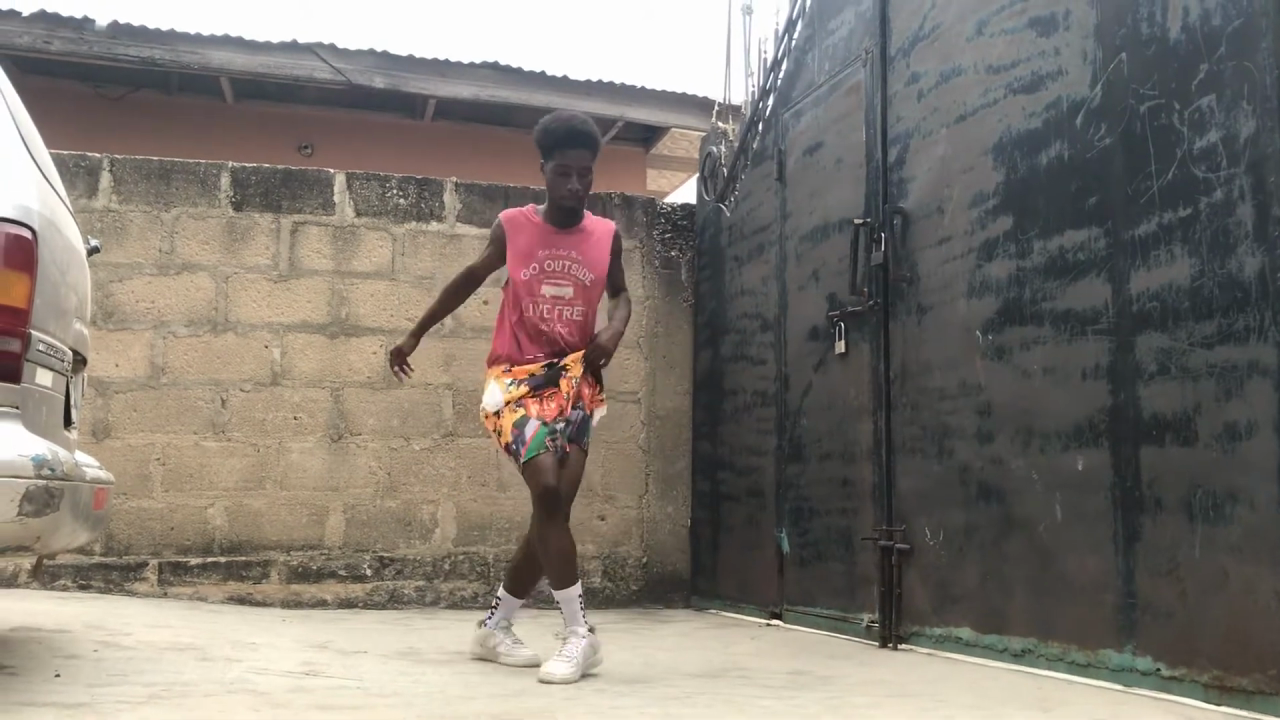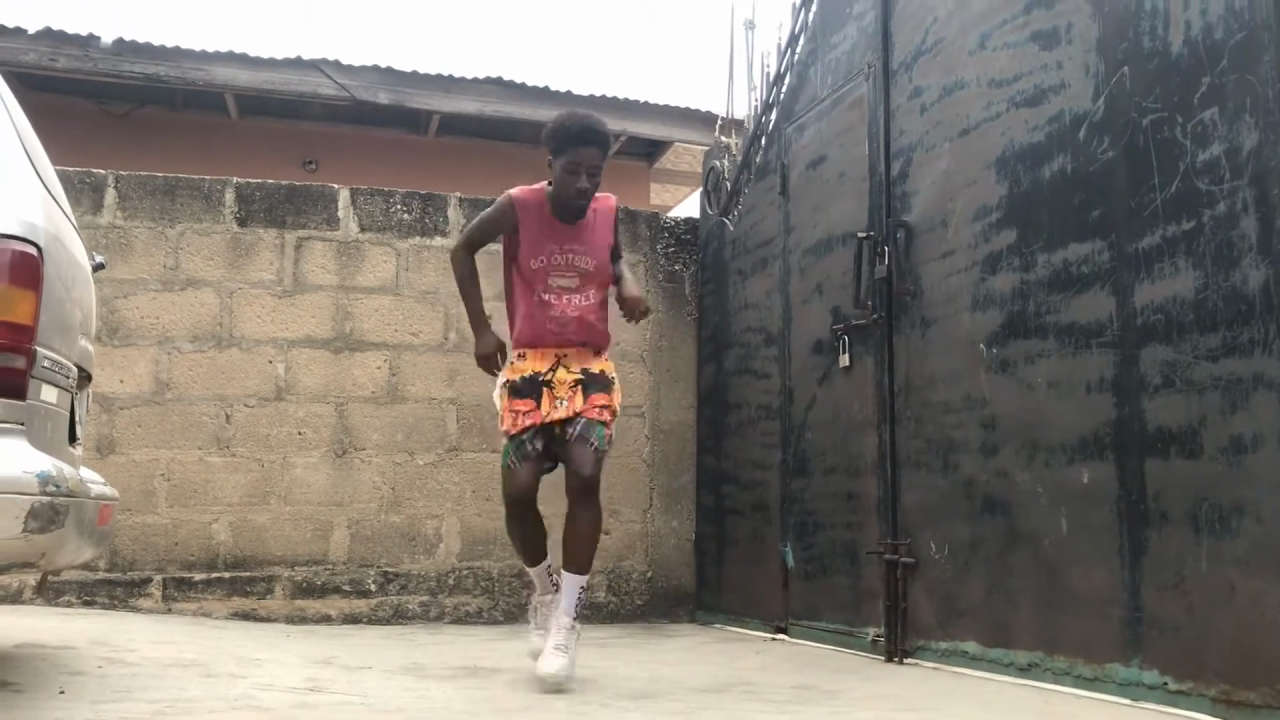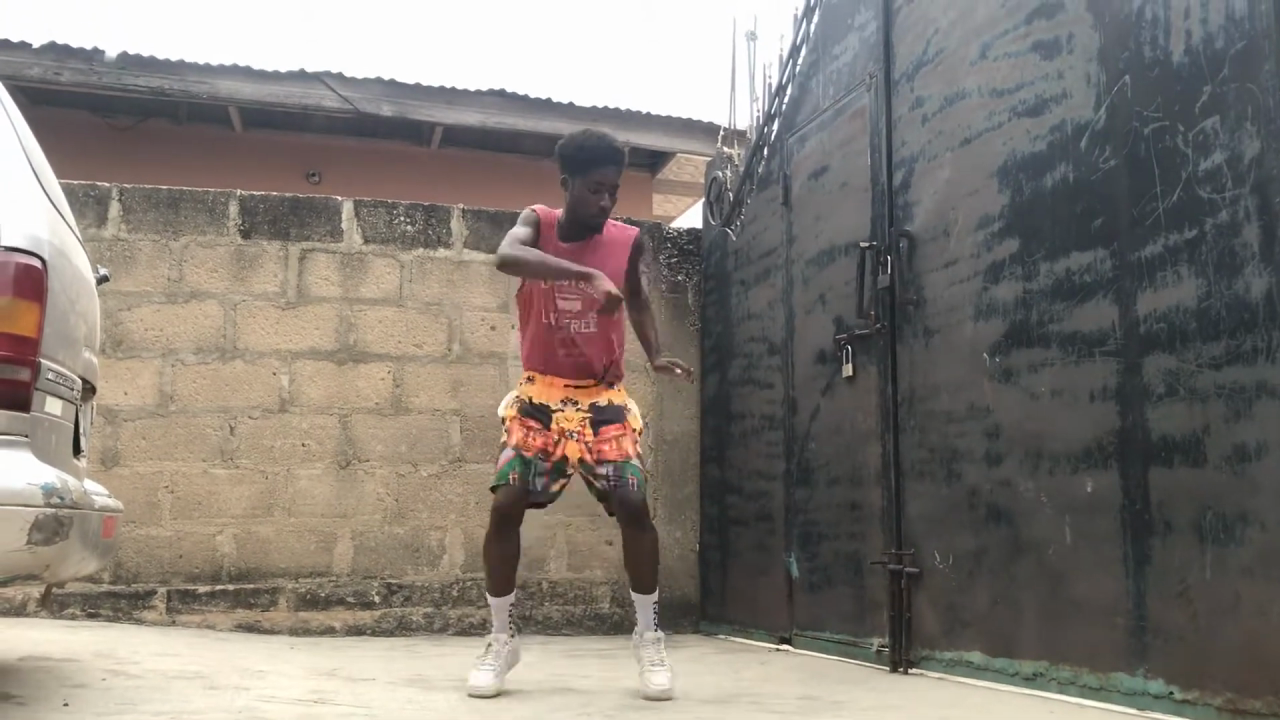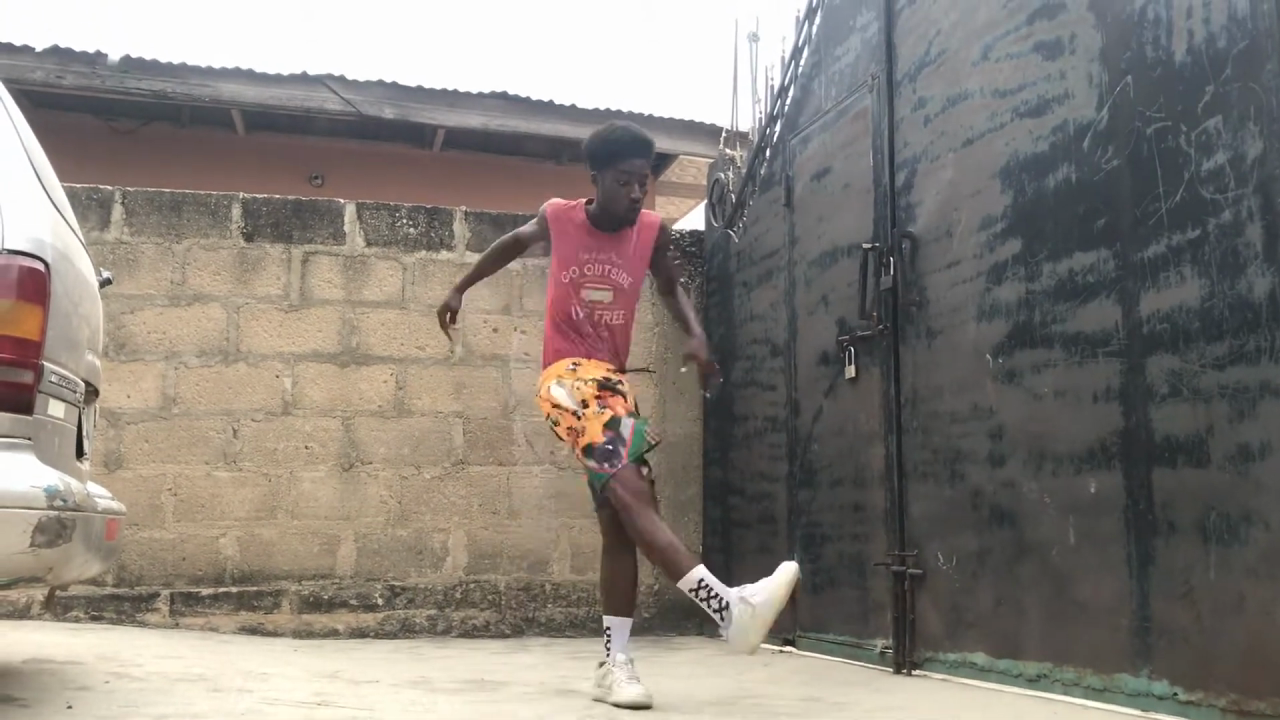
dt=0.5s
person 1, frame 1
left shoulder: (606, 233)
right shoulder: (510, 226)
left elbow: (620, 295)
right elbow: (466, 281)
left wrist: (613, 332)
right wrist: (414, 336)
left hip: (575, 382)
right hip: (519, 379)
left knee: (554, 509)
right knee: (550, 490)
left ankle: (494, 624)
right ankle: (578, 630)
person 1, frame 2
left shoulder: (608, 211)
right shoulder: (517, 206)
right elbow: (463, 249)
left wrist: (629, 290)
right wrist: (481, 330)
left hip: (589, 372)
right hip: (529, 372)
left knee: (583, 484)
right knee: (517, 493)
left ankle: (565, 617)
right ankle: (545, 590)
person 1, frame 3
left shoulder: (629, 242)
right shoulder: (536, 224)
right elbow: (506, 257)
left wrist: (657, 355)
right wrist: (586, 276)
left hip: (603, 398)
right hip: (541, 395)
left knee: (635, 509)
right knee: (505, 510)
left ankle: (648, 636)
right ankle: (501, 639)
person 1, frame 4
left shoulder: (652, 230)
right shoulder: (557, 217)
left elbow: (671, 290)
right elbow: (512, 242)
left wrist: (695, 336)
right wrist: (458, 289)
left hip: (617, 381)
right hip: (572, 377)
left knee: (620, 516)
right knee: (625, 494)
left ankle: (615, 667)
right ankle: (725, 605)
